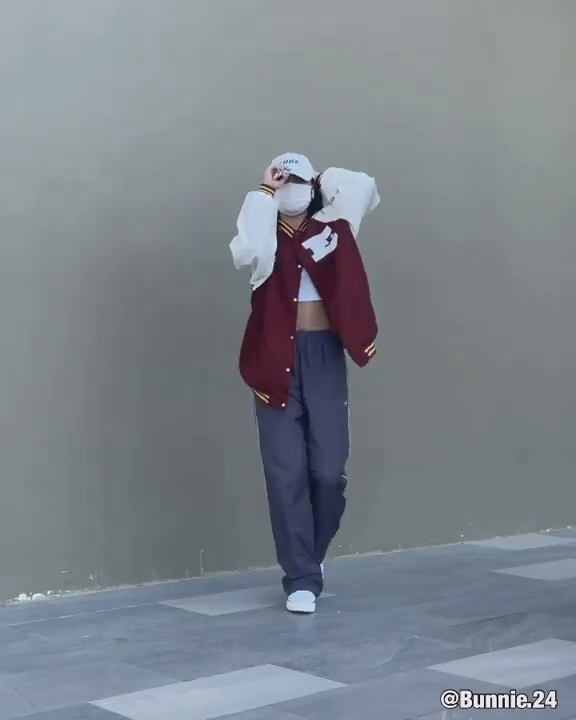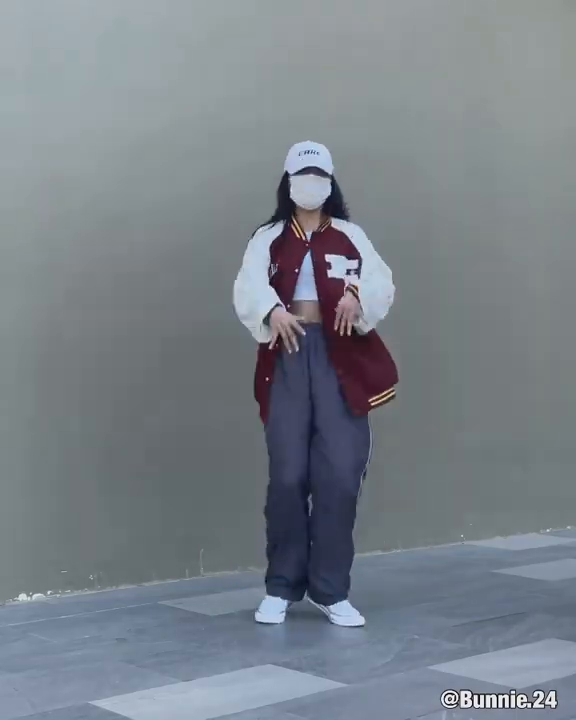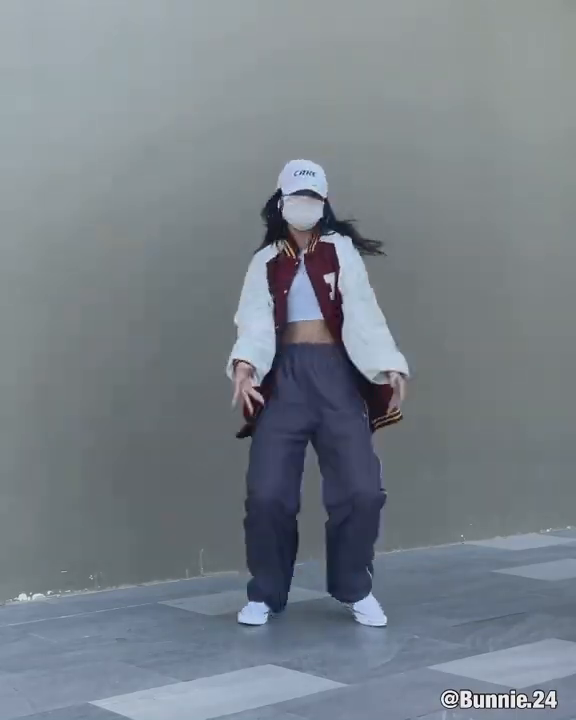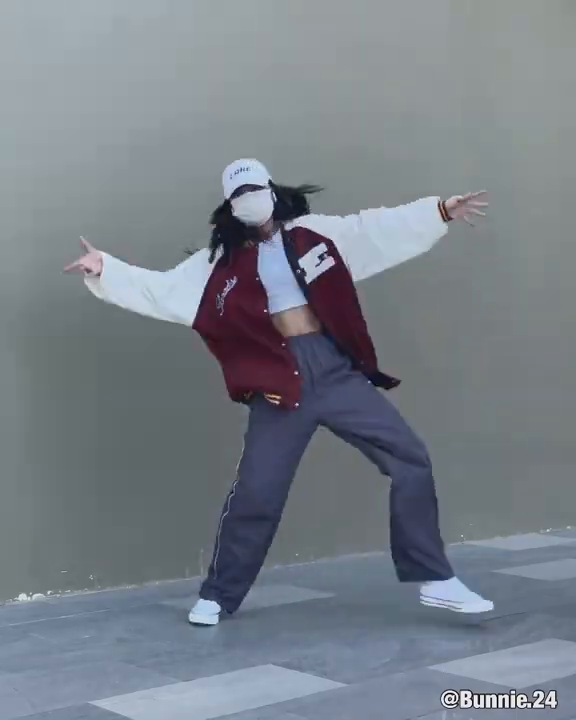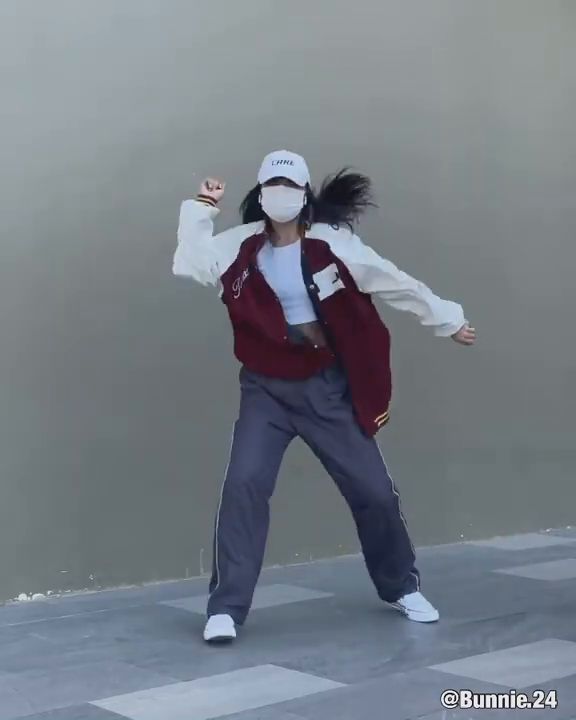
dt=1s
person 1, frame 1
left shoulder: (332, 226)
right shoulder: (264, 236)
left elbow: (363, 190)
right elbow: (248, 249)
left wrist: (320, 177)
right wrist: (267, 191)
left hip: (326, 359)
right hip: (275, 361)
left knee: (330, 472)
right knee: (285, 474)
left ankle: (315, 547)
right ankle: (301, 579)
person 1, frame 2
left shoulder: (348, 237)
right shoulder: (269, 240)
left elbow: (380, 289)
right elbow: (249, 291)
left wrist: (358, 298)
right wrist: (271, 313)
left hip: (340, 360)
right hip: (287, 357)
left knee: (340, 476)
right knee: (288, 479)
left ankle: (328, 590)
right ankle: (280, 587)
person 1, frame 3
left shoulder: (340, 250)
right shoulder: (268, 261)
left elbow: (363, 317)
right elbow: (255, 324)
left wrist: (392, 369)
right wrist: (244, 364)
left hip: (339, 378)
right hip: (284, 378)
left knee: (357, 490)
right knee: (270, 494)
left ankle: (352, 587)
right ankle: (265, 595)
person 1, frame 4
left shoulder: (310, 231)
right shoulder: (225, 257)
left elbow: (378, 228)
right elbow: (167, 294)
left wrist: (442, 210)
right wrist: (103, 271)
left hip: (337, 368)
right hip: (280, 380)
left knee: (408, 458)
right knee: (258, 492)
left ankle: (432, 576)
right ankle: (218, 593)
person 1, frame 5
left shoulder: (331, 242)
right shoulder: (243, 245)
left elbow: (396, 284)
right elbow: (191, 260)
left wrist: (448, 320)
right wrist: (203, 207)
left hip: (329, 385)
right hip: (268, 386)
left knee: (374, 493)
right knee: (245, 485)
left ankle: (402, 587)
right ankle: (227, 606)
